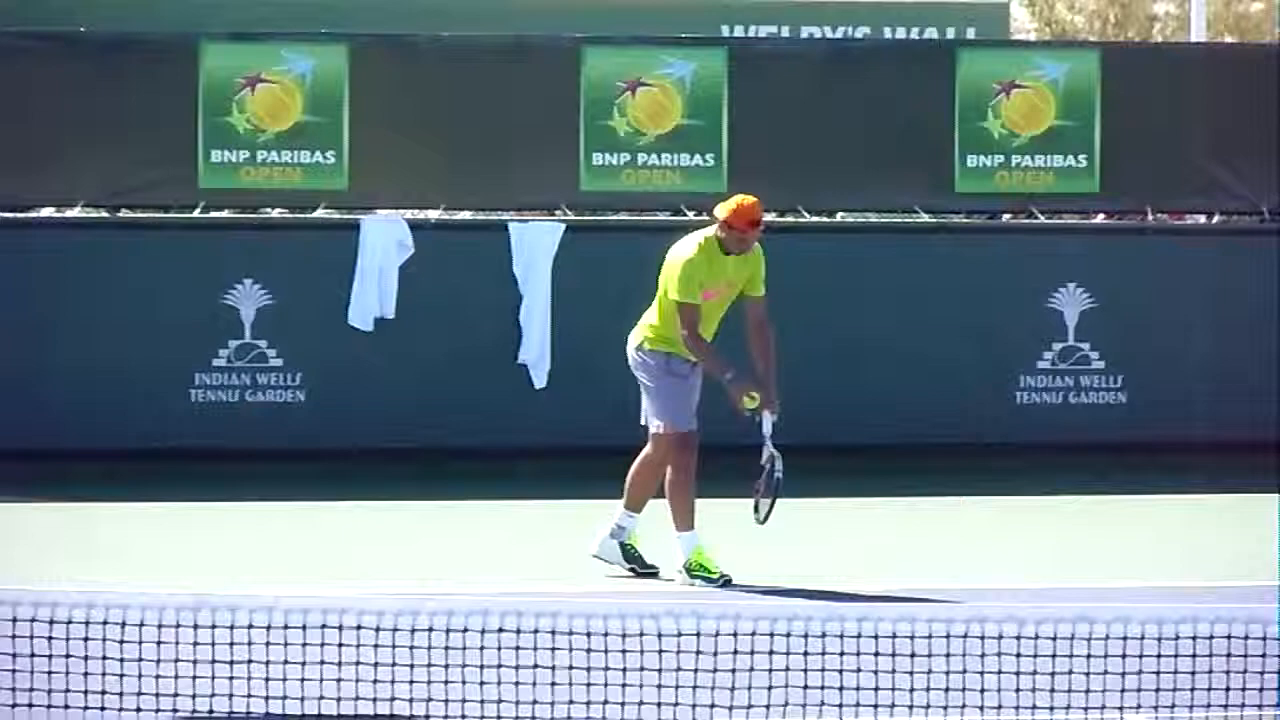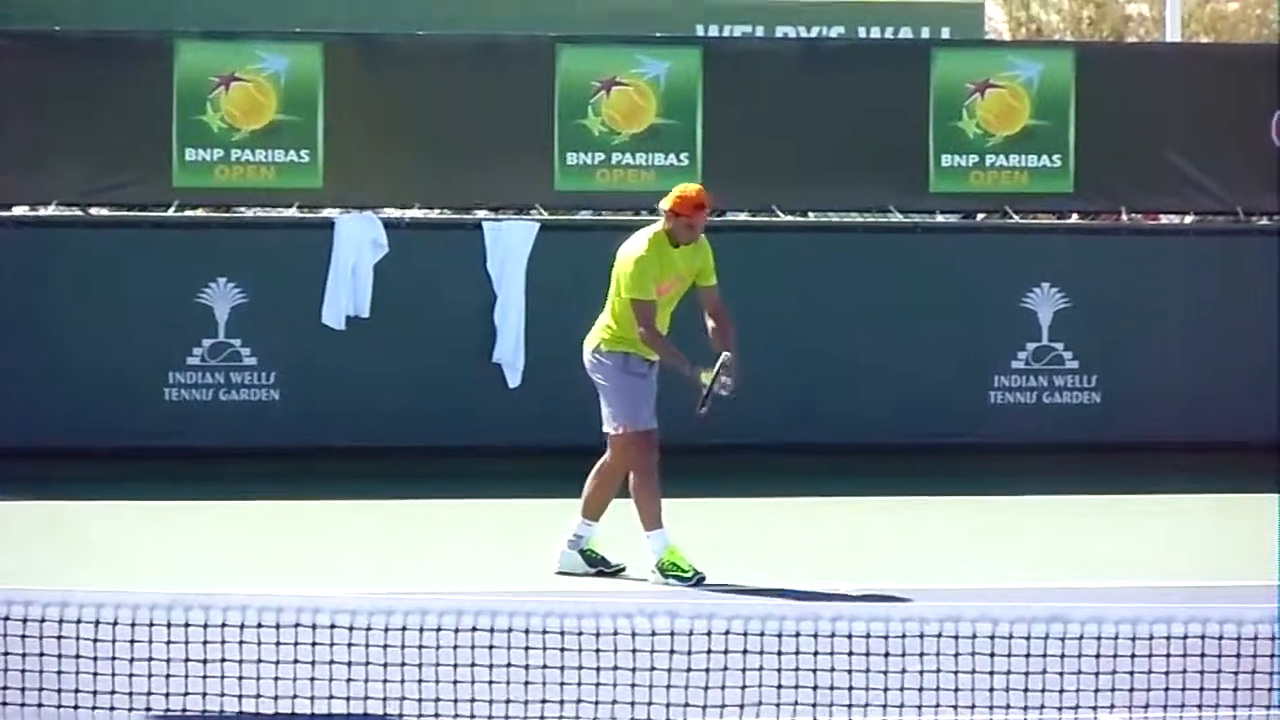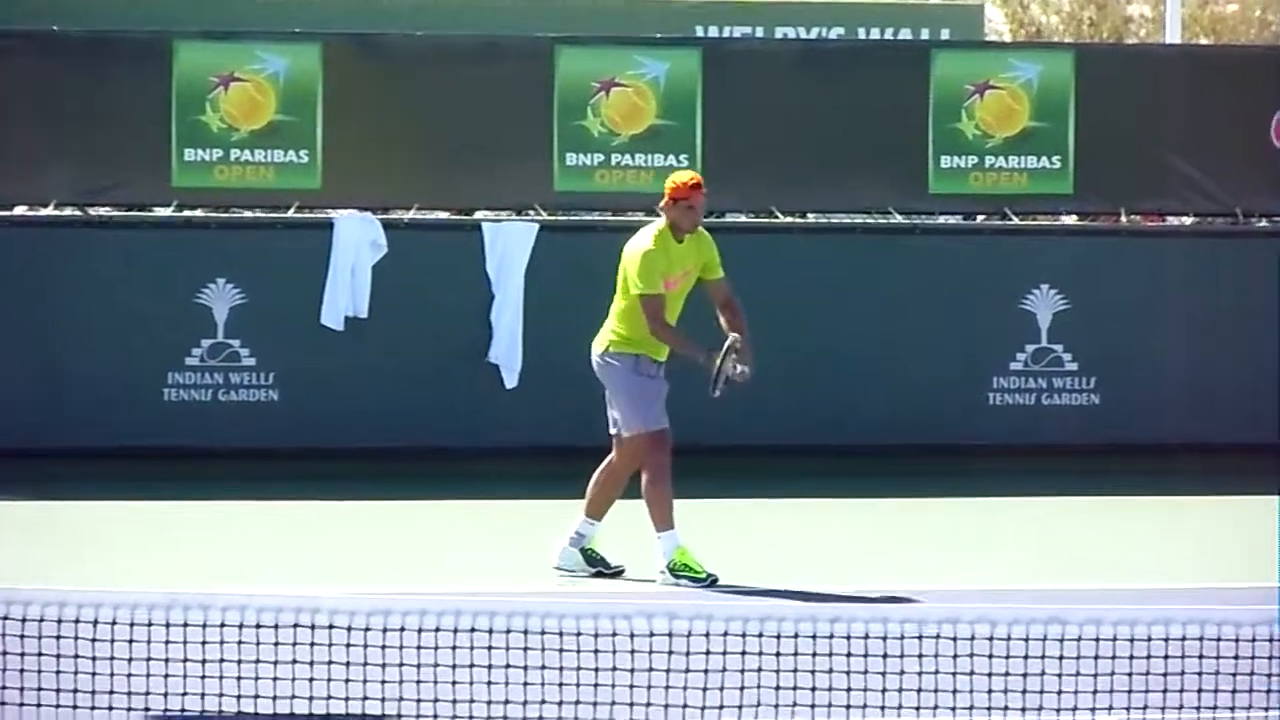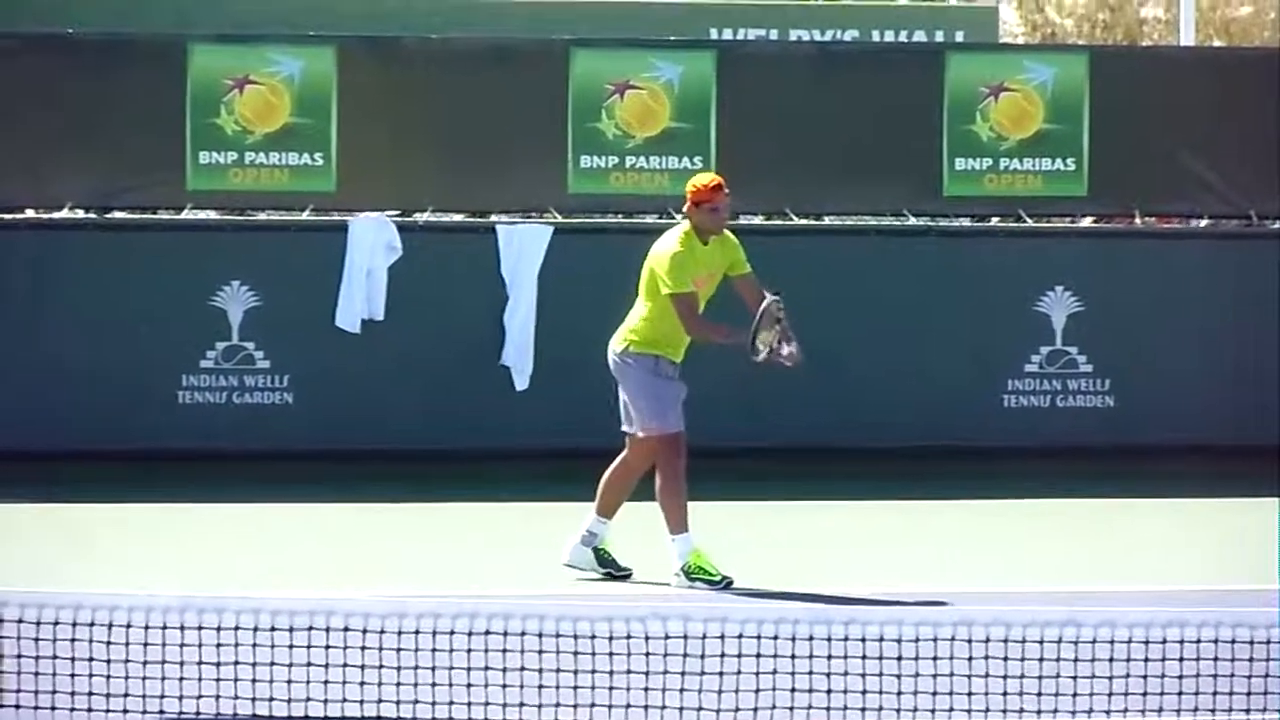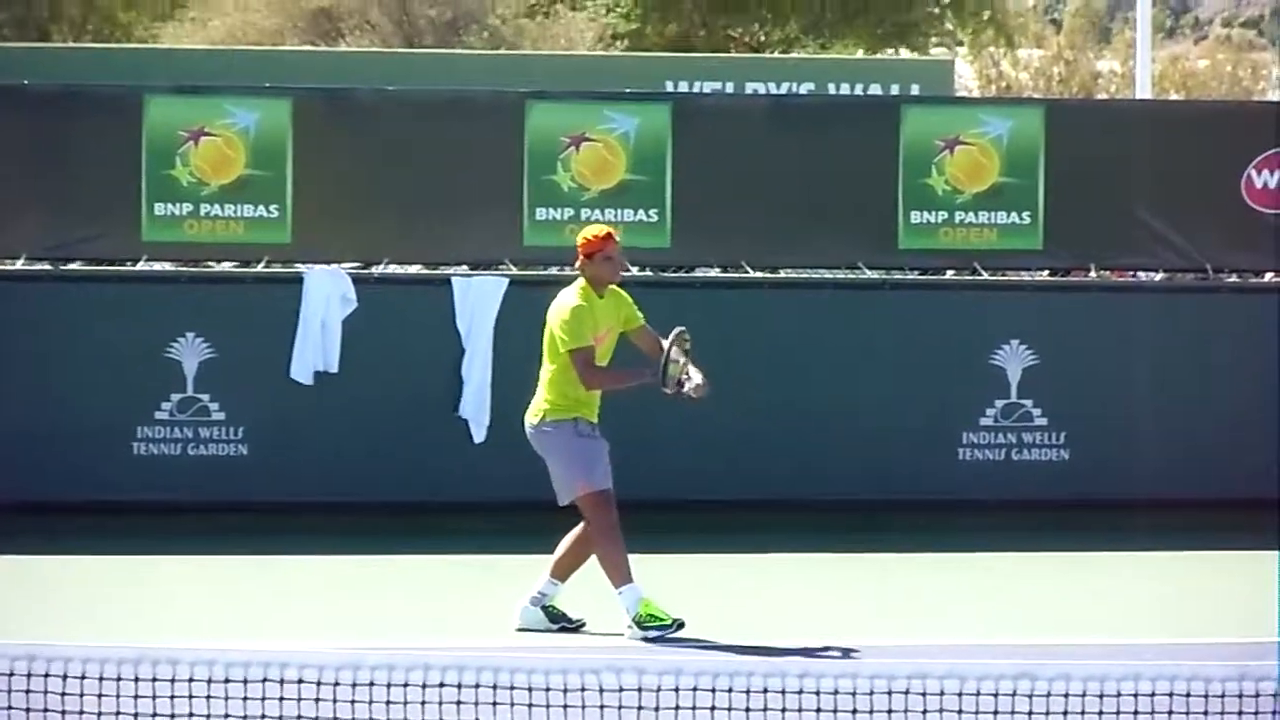
dt=0.7s
person 1, frame 1
left shoulder: (752, 256)
right shoulder: (689, 258)
left elbow: (758, 322)
right elbow: (688, 333)
left wrist: (767, 383)
right wrist: (730, 380)
left hip: (689, 357)
right hip: (659, 350)
left knee: (660, 449)
right knee: (682, 447)
left ankle: (616, 537)
right ankle: (691, 556)
person 1, frame 2
left shoulder: (699, 248)
right shoulder: (639, 255)
left elbow: (714, 309)
right elbow: (645, 329)
left wrist: (726, 357)
right wrist: (689, 369)
left hip: (641, 356)
right hip: (615, 353)
left knee: (620, 454)
right knee: (644, 449)
left ankle: (575, 546)
right ankle: (661, 556)
person 1, frame 3
left shoulder: (701, 242)
right shoulder: (646, 251)
left elbow: (725, 301)
right elbow: (656, 325)
left wrist: (740, 346)
right wrist: (704, 356)
left hip: (645, 358)
right hip: (624, 354)
left knee: (626, 455)
right knee: (657, 449)
left ankle: (576, 545)
right ankle: (672, 556)
person 1, frame 4
left shoulder: (725, 243)
right shoulder: (673, 253)
left elbow: (757, 298)
right elbow: (693, 324)
right wrist: (747, 338)
left hip: (659, 357)
right hip: (641, 354)
left knee: (638, 455)
right knee: (671, 451)
left ankle: (587, 543)
right ankle: (687, 560)
person 1, frame 5
left shoulder: (617, 300)
right shoulder: (572, 308)
left elbow: (656, 346)
right elbow: (589, 377)
left wrist: (689, 371)
right wrist: (649, 376)
left hip: (578, 421)
right hip: (558, 420)
left knee: (596, 520)
right knee: (603, 509)
left ankle: (538, 604)
right ankle: (637, 610)
